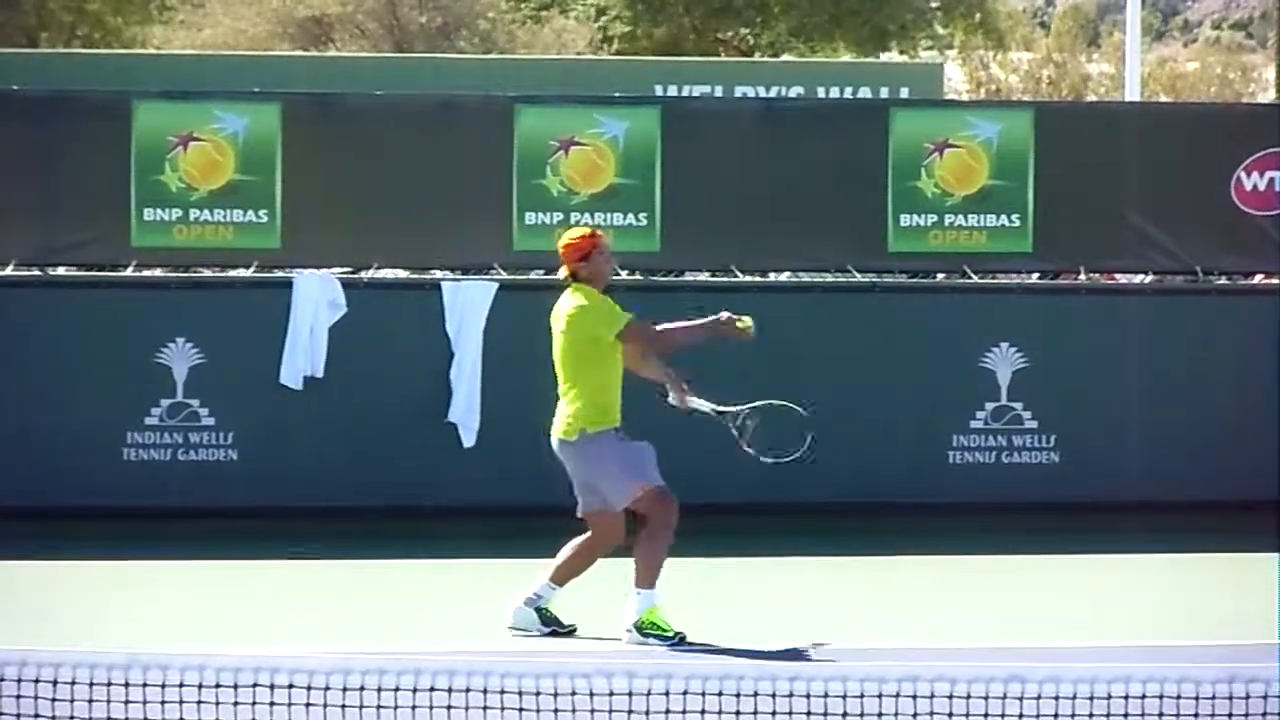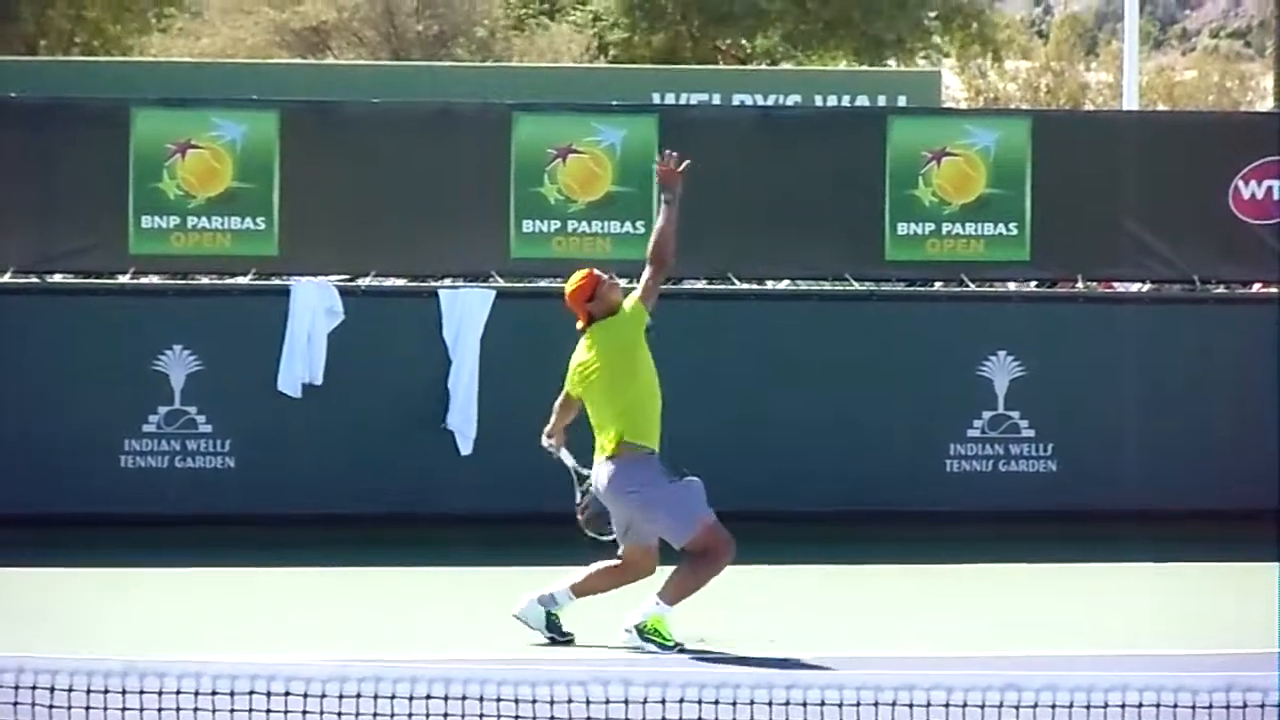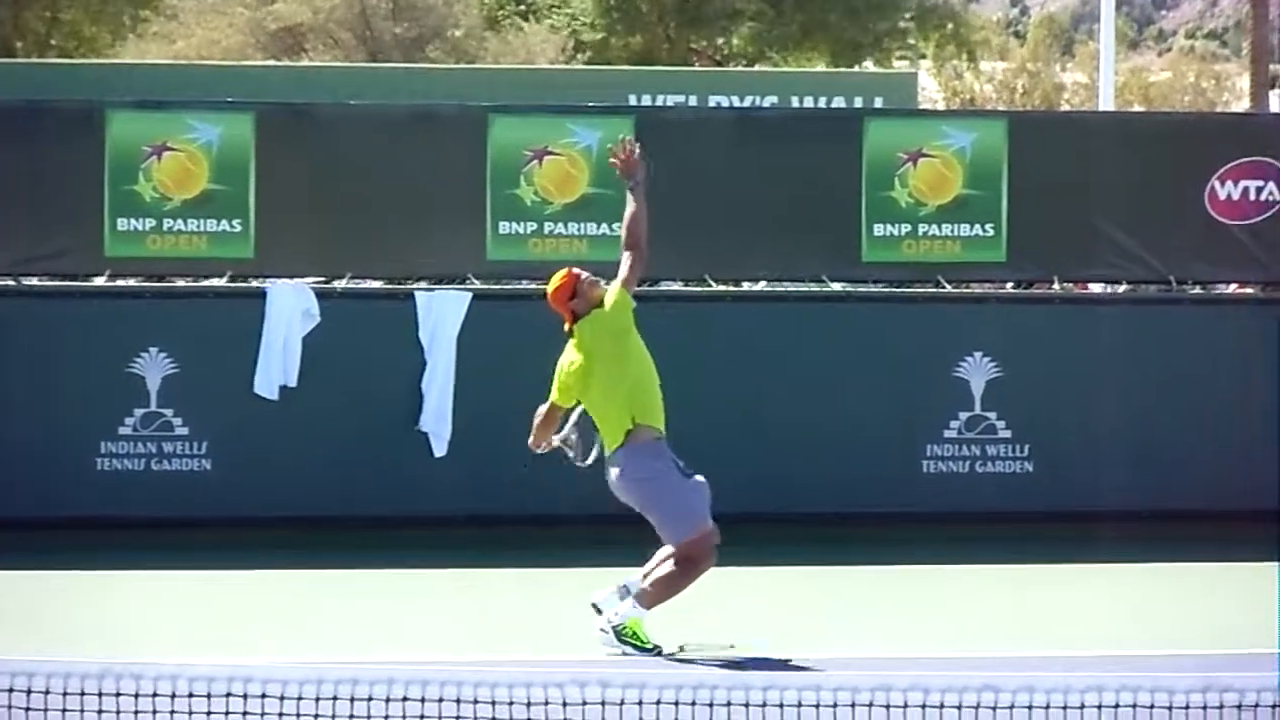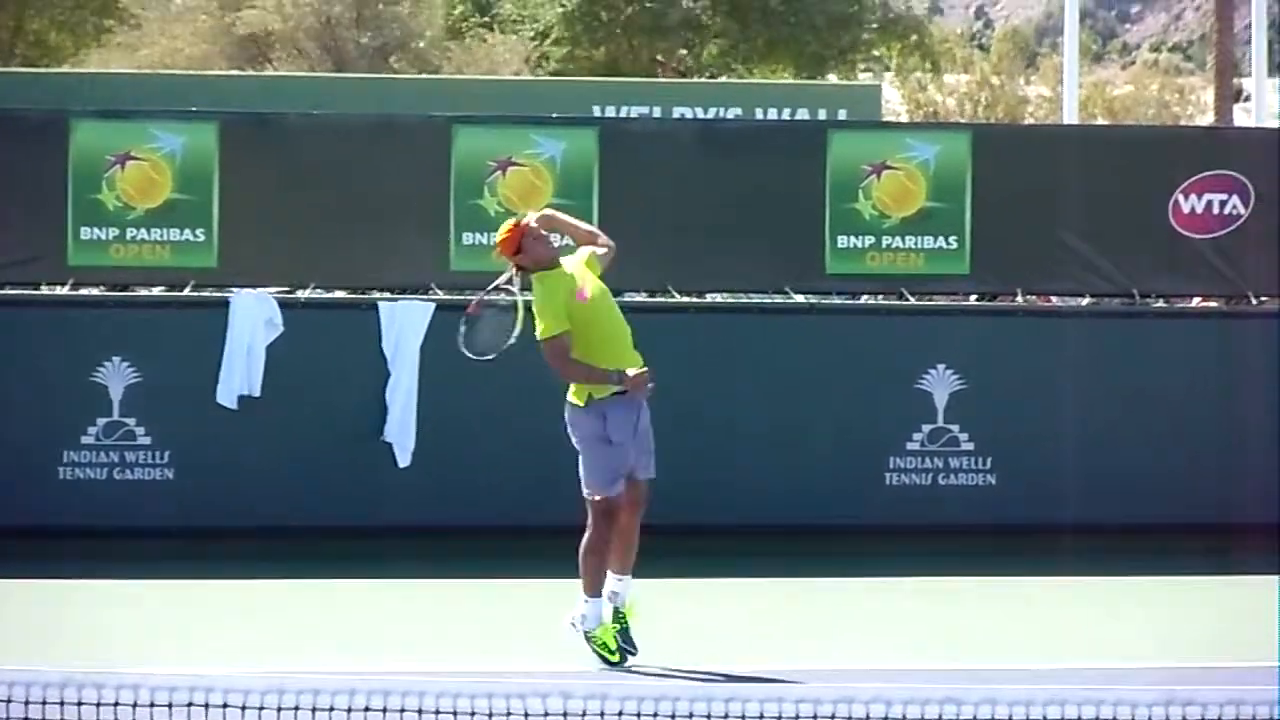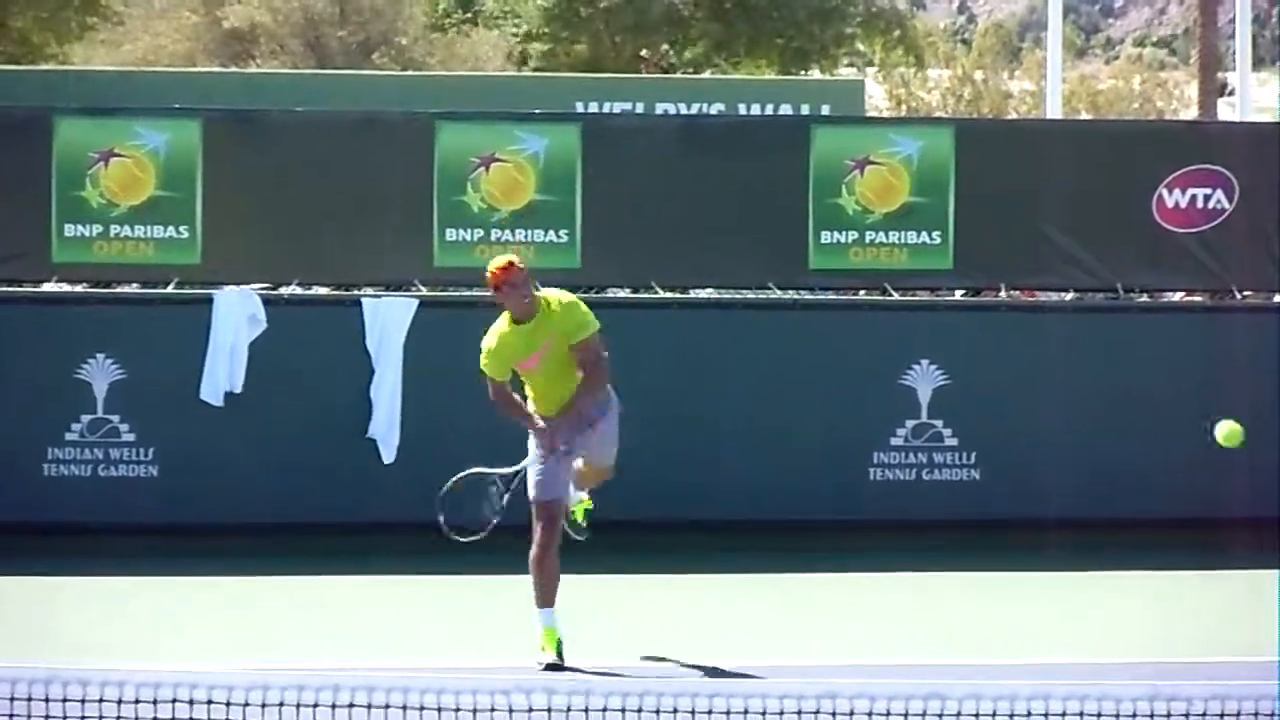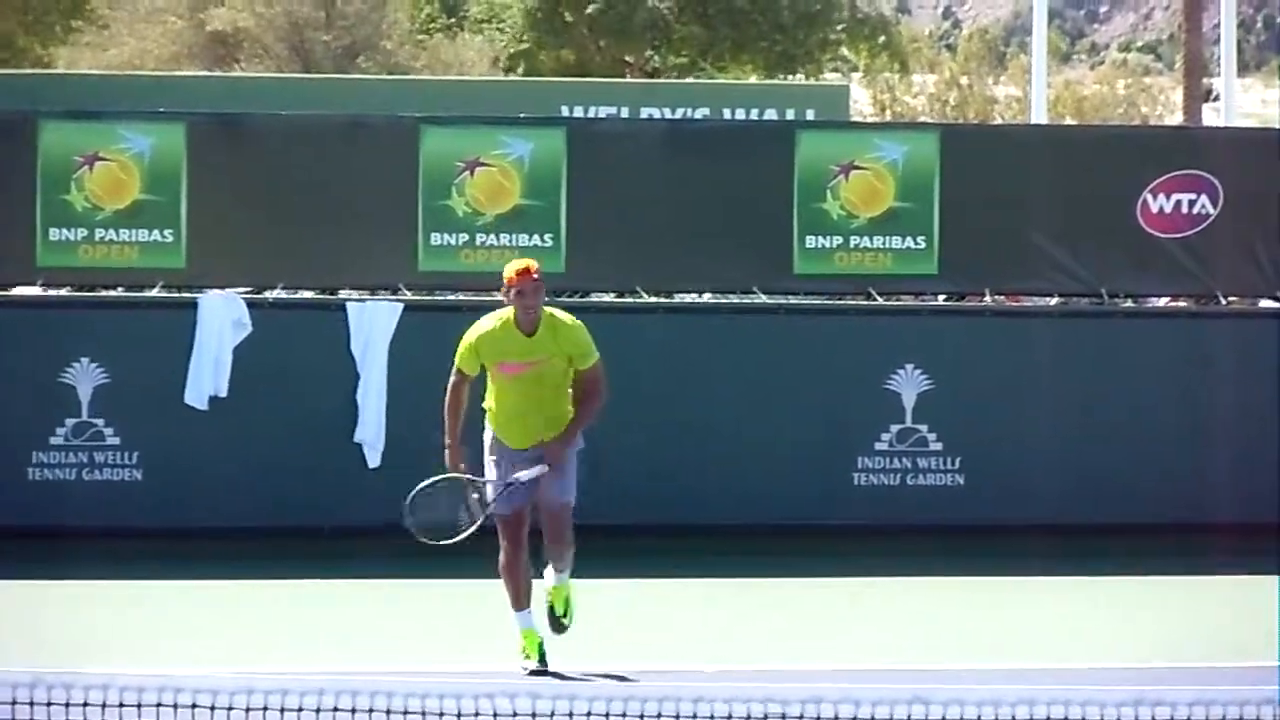
dt=0.3s
person 1, frame 1
left shoulder: (571, 307)
right shoulder: (589, 305)
left elbow: (626, 355)
right elbow: (650, 339)
left wrist: (667, 378)
right wrist: (714, 326)
left hip: (575, 436)
right hip: (588, 436)
left knee: (605, 532)
right knee: (661, 510)
left ankle: (532, 605)
right ankle: (641, 616)
person 1, frame 2
left shoulder: (582, 355)
right shoulder: (623, 327)
left elbow: (566, 404)
right elbow: (660, 264)
left wrist: (554, 431)
right wrist: (670, 195)
left hip: (613, 473)
right hip: (635, 469)
left knee: (638, 564)
right knee: (717, 547)
left ankle: (544, 603)
right ankle: (645, 622)
person 1, frame 3
left shoulder: (569, 360)
right shoulder: (610, 319)
left elbow: (548, 416)
right elbow: (634, 251)
left wrist: (538, 441)
right wrist: (634, 183)
left hip: (636, 460)
right hip: (643, 457)
left knee: (701, 543)
right knee: (699, 554)
left ankle: (619, 596)
right ankle: (622, 620)
person 1, frame 4
left shoulder: (575, 263)
right shoulder: (548, 292)
left elbow: (605, 247)
right elbow: (562, 365)
right wrist: (622, 377)
left hip: (628, 403)
right hip: (597, 409)
left knee: (632, 509)
right knee: (605, 513)
left ankle: (615, 607)
right ankle: (592, 620)
person 1, frame 5
left shoulder: (564, 307)
right shoulder: (494, 343)
left elbow: (597, 366)
right elbow: (502, 395)
left wrist: (569, 420)
right wrist: (538, 426)
left hip: (592, 412)
right hip: (545, 427)
left knee: (599, 472)
right knee: (547, 526)
left ankle: (576, 490)
right ankle: (549, 635)
person 1, frame 6
left shoulder: (569, 330)
right shoulder: (483, 335)
left elbow: (594, 391)
right elbow: (457, 385)
left wrist: (561, 442)
right wrist: (453, 443)
left hip: (555, 444)
right hip: (504, 444)
left knee: (556, 529)
right knee: (512, 538)
left ankle: (558, 582)
right ankle: (529, 636)
